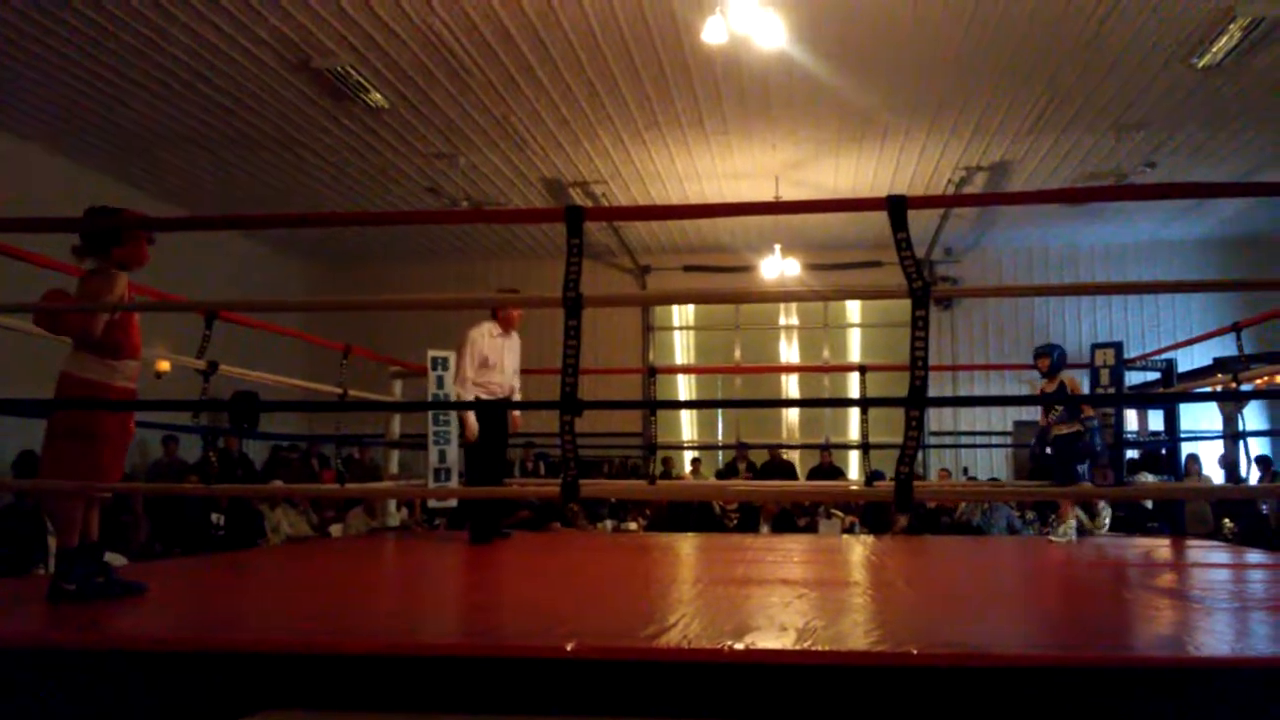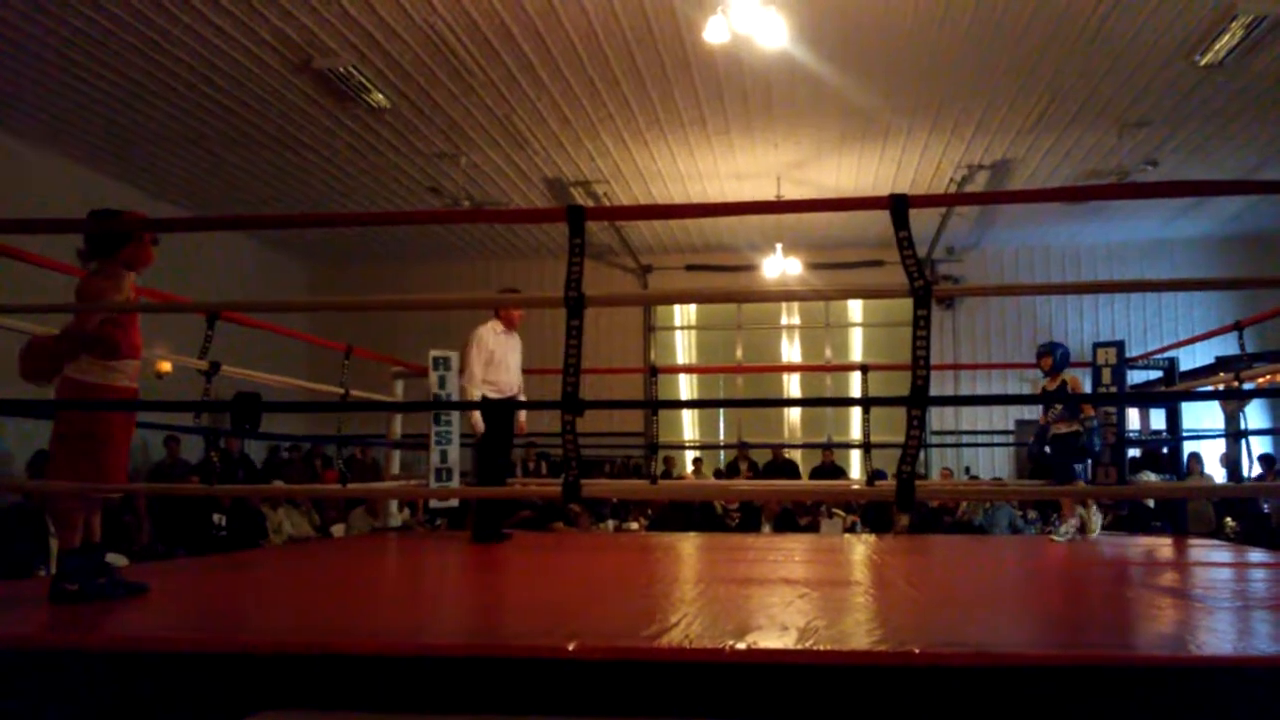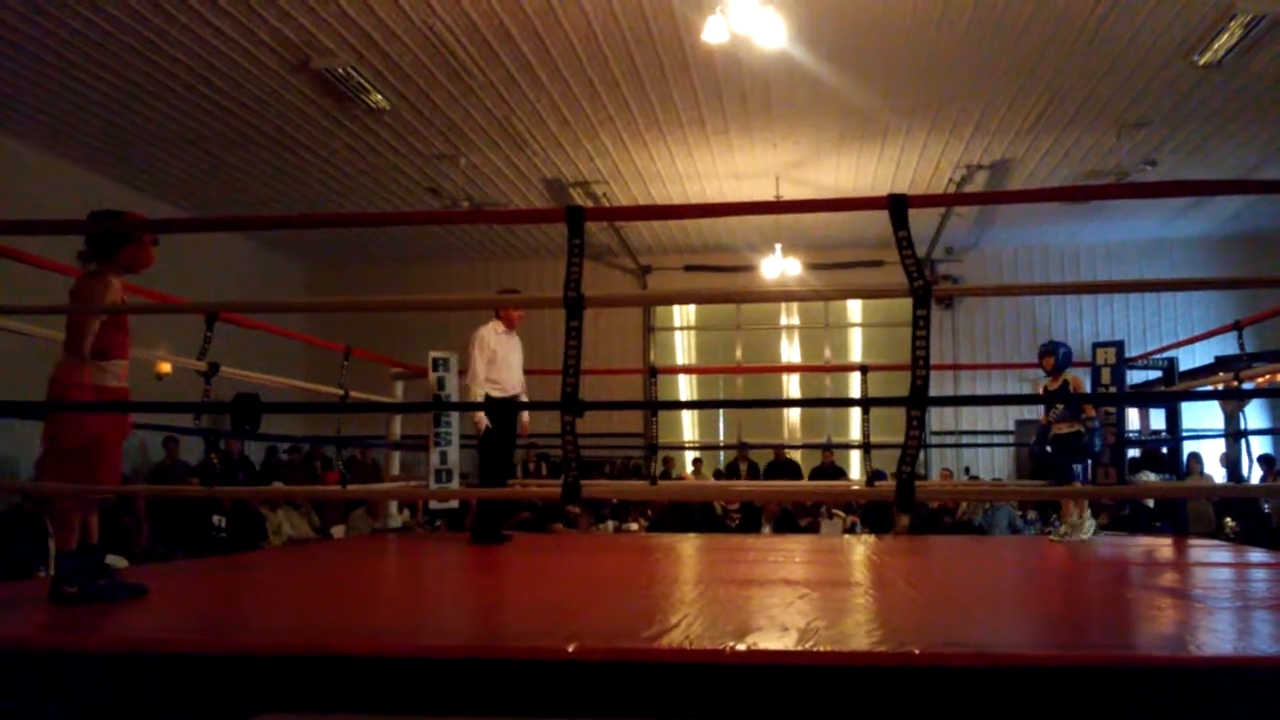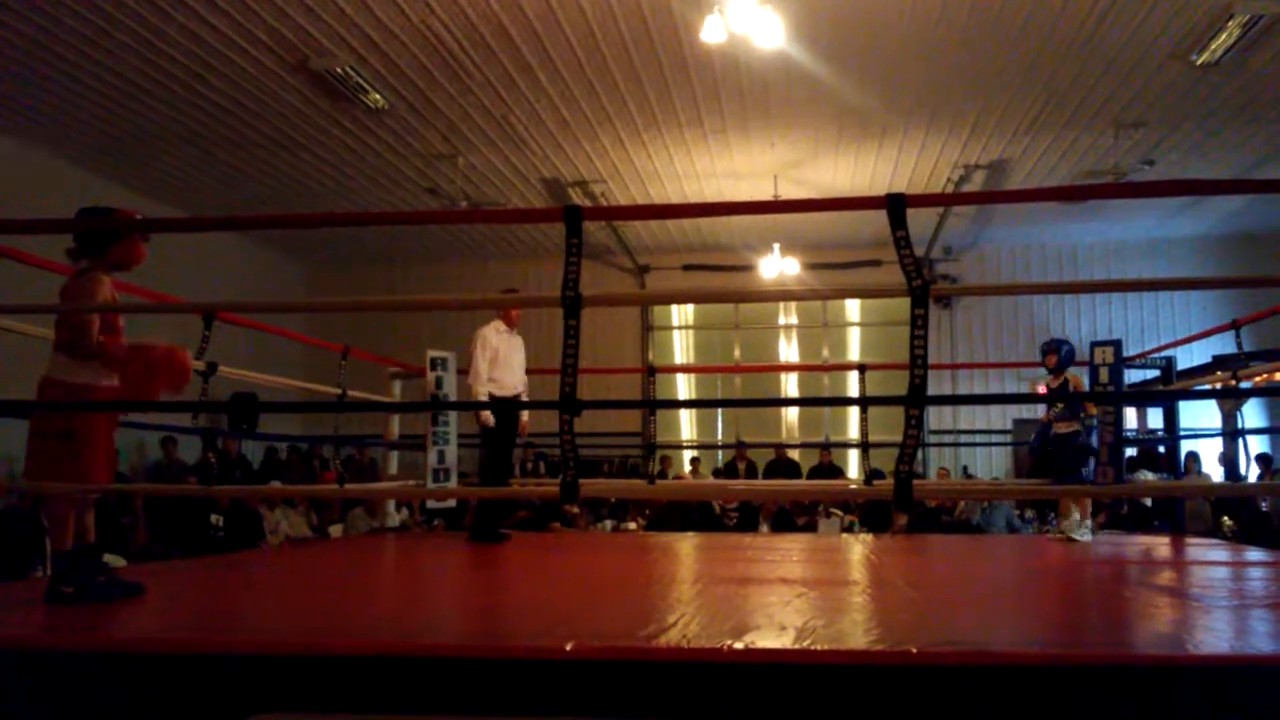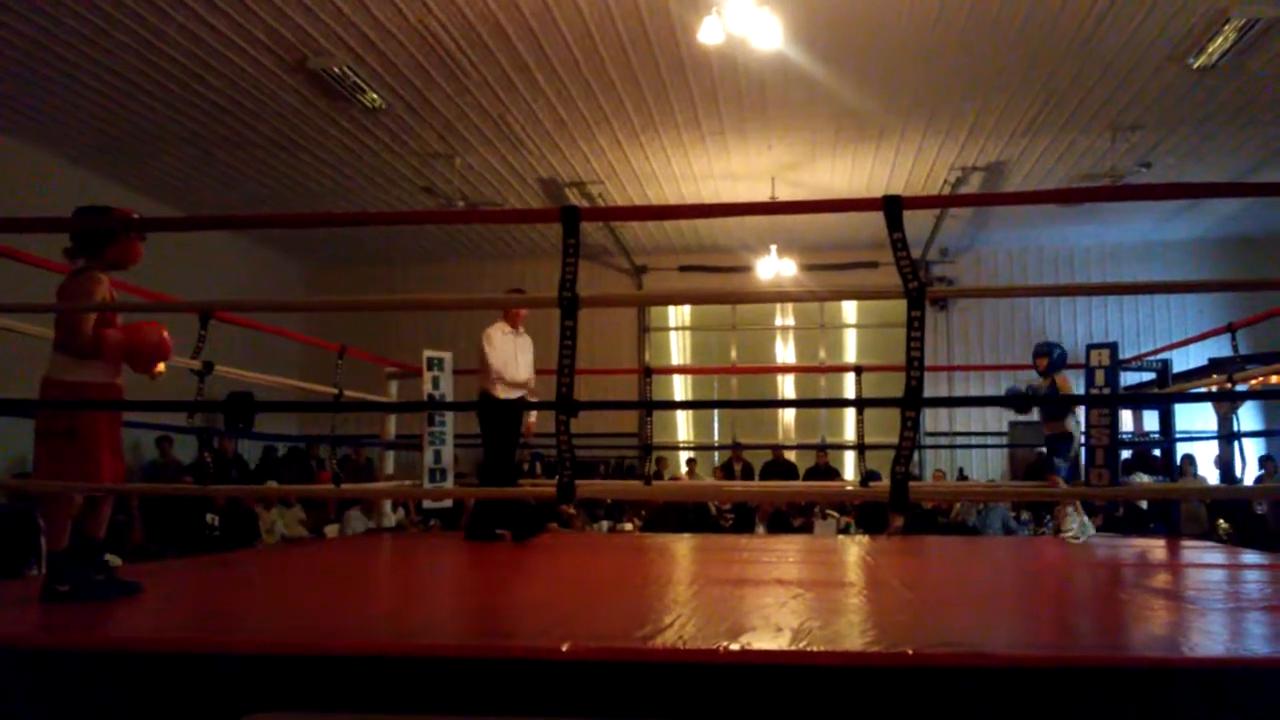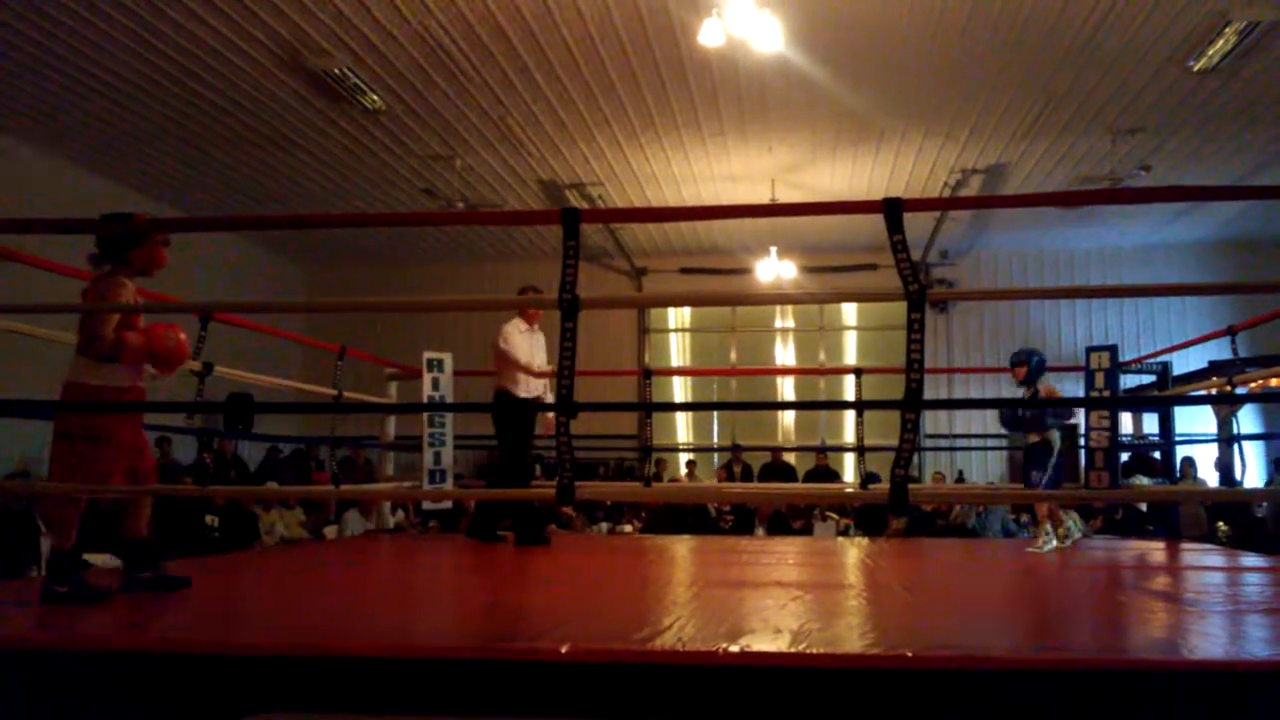
dt=0.3s
person 1, frame 1
left shoulder: (103, 279)
right shoulder: (112, 278)
left elbow: (90, 330)
right elbow: (91, 331)
right wrist: (61, 318)
left hip: (105, 393)
right hip: (92, 391)
left knee: (90, 481)
right knee: (78, 481)
left ankle: (91, 568)
right ankle: (67, 573)
person 1, frame 2
left shoulder: (102, 280)
right shoulder: (116, 279)
left elbow: (84, 333)
right elbow: (85, 330)
right wrist: (61, 350)
left hip: (107, 393)
right hip: (97, 392)
left knee: (93, 482)
right knee: (82, 482)
left ankle: (93, 569)
right ankle: (69, 574)
person 1, frame 3
left shoulder: (102, 283)
right shoulder: (105, 283)
right elbow: (80, 344)
right wrist: (77, 394)
left hip: (98, 395)
right hip: (88, 396)
left knee: (87, 485)
right knee: (77, 485)
left ankle: (92, 571)
right ankle: (67, 577)
person 1, frame 4
left shoulder: (96, 282)
right shoulder: (94, 282)
right elbow: (86, 343)
left wrist: (139, 363)
right wrist: (139, 360)
left hip: (89, 394)
right hip: (76, 394)
left knee: (84, 484)
right knee: (71, 484)
left ankle: (90, 569)
right ankle: (64, 578)
person 1, frame 5
left shoulder: (94, 281)
right shoulder: (92, 280)
left elbow: (91, 338)
right elbow: (79, 340)
left wrist: (126, 345)
right wrist: (124, 343)
left hip: (92, 394)
right hip: (77, 393)
left knee: (104, 482)
right knee: (70, 483)
left ankle: (90, 568)
right ankle: (59, 576)
person 1, frame 6
left shoulder: (119, 286)
right shoulder: (117, 286)
left elbow: (110, 338)
right elbow: (98, 343)
left wrist: (147, 347)
right wrist: (144, 345)
left hip: (118, 399)
right hip: (99, 395)
left knee: (140, 480)
right knee: (79, 485)
left ankle: (141, 567)
right ankle: (59, 578)
person 2, frame 1
left shoulder: (514, 338)
right shoulder: (478, 335)
right elbow: (464, 379)
left wrist: (515, 410)
right wrist: (469, 419)
left hip: (500, 407)
right hip: (478, 406)
left knee: (497, 467)
right knee: (478, 468)
left ankle: (493, 524)
right ankle: (479, 528)
person 2, frame 2
left shoulder: (515, 339)
right shoulder: (483, 334)
right elbow: (472, 378)
left wrist: (521, 414)
right wrist: (475, 416)
left hip: (507, 406)
right hip: (488, 406)
left knee: (501, 467)
right knee: (488, 468)
left ankle: (494, 525)
right ankle: (484, 528)
person 2, frame 3
left shoulder: (515, 339)
right shoulder: (484, 335)
right elbow: (475, 377)
left wrist: (524, 414)
right wrist: (479, 414)
left hip: (510, 406)
right hip: (492, 405)
left knee: (503, 467)
right knee: (492, 468)
left ankle: (493, 526)
right ankle: (485, 529)
person 2, frame 4
left shoulder: (518, 340)
right shoulder: (486, 334)
right elbow: (478, 376)
left wrist: (524, 413)
right wrist: (484, 412)
left hip: (511, 405)
right hip: (492, 406)
left knee: (502, 465)
right knee: (495, 465)
left ankle: (485, 526)
right ankle: (487, 526)
person 2, frame 5
left shoulder: (526, 340)
right shoulder: (492, 335)
left elbow: (530, 377)
right elbow: (497, 369)
left wrist: (531, 414)
right wrist: (522, 383)
left hip: (516, 406)
right hip: (496, 405)
left knee: (496, 466)
right knee: (503, 466)
left ankle: (480, 525)
right ankle: (521, 522)
person 2, frame 6
left shoulder: (539, 336)
right shoulder: (509, 331)
left elbow: (540, 374)
right elbow: (524, 364)
left wrist: (549, 410)
right wrist: (551, 371)
left hip: (530, 404)
right hip: (511, 404)
left knee: (510, 466)
right knee: (517, 467)
left ankle: (483, 524)
right ankle: (529, 529)
person 3, frame 1
left shoulder: (1069, 382)
right shoulder: (1042, 389)
left elbow: (1086, 409)
left wrist: (1091, 435)
right wrist: (1039, 443)
left hip: (1075, 436)
right hip: (1057, 439)
left knee: (1078, 477)
right knee: (1062, 482)
right ankle: (1068, 526)
person 3, frame 2
left shoulder: (1071, 381)
right shoulder: (1044, 388)
left elbow: (1087, 409)
left wrist: (1091, 434)
right wrist: (1038, 441)
left hip: (1074, 435)
right hip: (1055, 438)
left knee: (1075, 478)
right knee: (1062, 481)
left ankle: (1092, 513)
right ankle: (1069, 524)
person 3, frame 3
left shoulder: (1073, 381)
right shoulder: (1046, 387)
left elbow: (1089, 409)
left wrist: (1091, 435)
right wrist: (1039, 441)
left hip: (1075, 435)
right hip: (1056, 438)
left knee: (1074, 479)
right knee: (1062, 482)
left ankle: (1085, 518)
right ankle: (1068, 525)
person 3, frame 4
left shoulder: (1074, 380)
right shoulder: (1049, 384)
left elbow: (1090, 409)
left wrist: (1087, 435)
right wrist: (1040, 437)
left hip: (1077, 435)
right hip: (1058, 437)
left knee: (1080, 480)
right knee: (1061, 480)
left ankle: (1085, 526)
right ankle: (1071, 520)
person 3, frame 5
left shoulder: (1061, 380)
right shoulder: (1041, 384)
left elbow: (1071, 403)
right elbow: (1026, 405)
left wrist: (1041, 394)
right wrist: (1019, 399)
left hip: (1066, 434)
right hip: (1053, 436)
left knee: (1056, 474)
right knee: (1064, 481)
left ankle: (1070, 514)
right ankle: (1081, 523)
person 3, frame 6
left shoulder: (1046, 389)
right shoulder: (1026, 393)
left elbow: (1068, 411)
left wrist: (1048, 419)
right wrist: (1012, 419)
left hip: (1047, 444)
right hip: (1032, 445)
left knee: (1036, 487)
right knee: (1044, 489)
left ankle: (1047, 534)
right ankle: (1066, 531)
